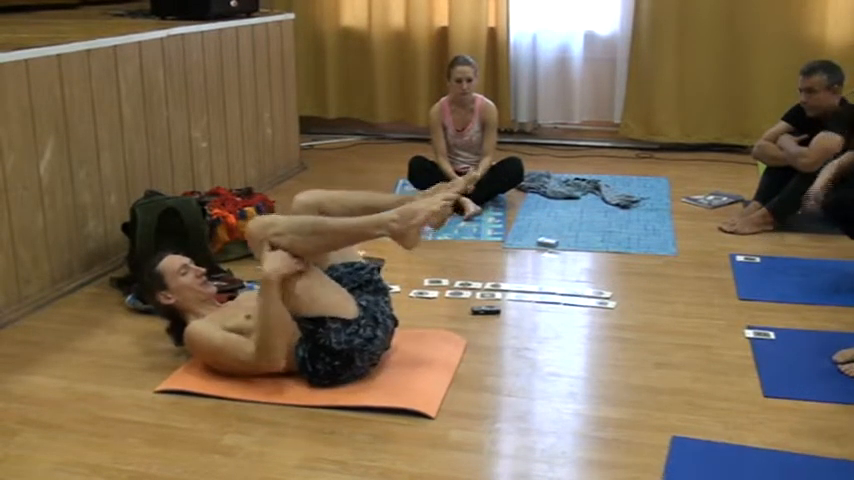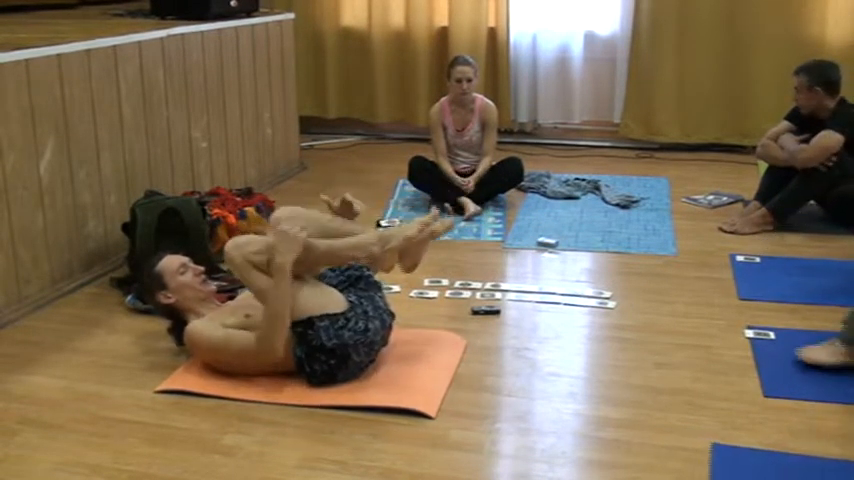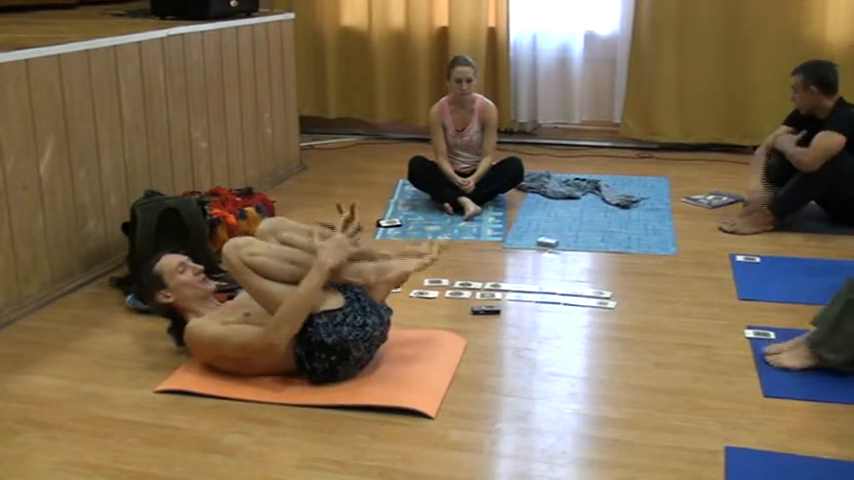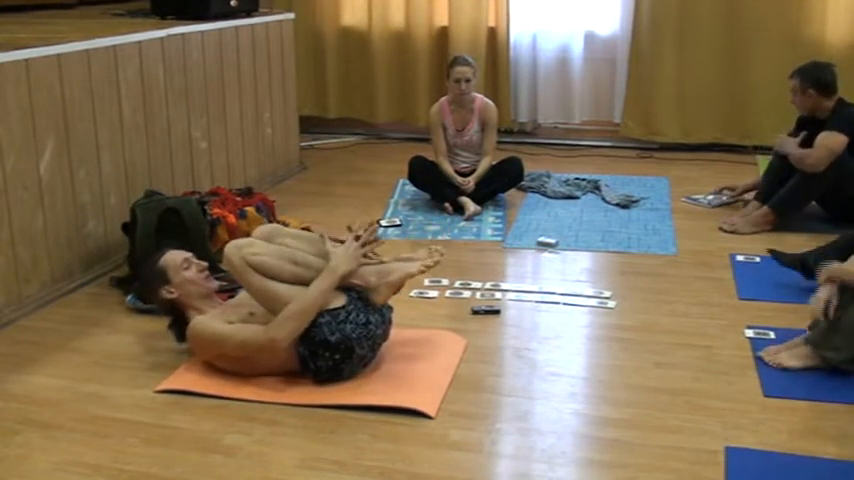
dt=0.3s
person 1, frame 1
left shoulder: (238, 303)
right shoulder: (199, 334)
right elbow: (269, 361)
right wrist: (269, 282)
left hip: (368, 311)
right hip: (343, 346)
left knee: (307, 203)
right knee: (262, 229)
left ankle: (417, 208)
right ankle: (399, 221)
person 1, frame 2
left shoulder: (236, 305)
right shoulder: (198, 334)
left elbow: (303, 290)
right elbow: (271, 349)
left wrist: (334, 228)
right wrist: (282, 263)
right hip: (339, 339)
left knee: (284, 219)
right knee: (239, 249)
left ankle: (394, 241)
right ankle: (376, 246)
person 1, frame 3
left shoulder: (235, 305)
right shoulder: (198, 333)
left elbow: (302, 292)
right elbow: (271, 340)
left wrist: (337, 242)
right wrist: (324, 264)
left hip: (362, 316)
right hip: (336, 340)
left knee: (271, 229)
right knee: (237, 250)
left ankle: (385, 262)
right ankle: (371, 274)
person 1, frame 4
left shoulder: (238, 303)
right shoulder: (201, 331)
right elbow: (274, 339)
left wrist: (348, 252)
right wrist: (335, 271)
left hip: (361, 315)
right hip: (340, 337)
left knee: (267, 235)
right knee: (238, 251)
left ankle: (381, 269)
right ankle: (372, 277)
person 2, frame 1
right shoulder: (802, 111)
left elbow: (807, 161)
right elbow: (759, 149)
left wrist: (786, 143)
right wrist: (792, 156)
left knee: (822, 159)
right knee: (790, 153)
left ankle: (766, 217)
right ankle: (757, 208)
person 2, frame 2
right shoulder: (804, 112)
left elbow: (805, 157)
right elbow: (763, 148)
left wrist: (787, 142)
right wrist: (794, 157)
right hip: (833, 196)
left knee: (827, 157)
left ankle: (767, 217)
right ankle: (757, 208)
person 2, frame 3
right shoulder: (803, 114)
left elbow: (808, 161)
right elbow: (764, 149)
left wrist: (787, 146)
right wrist: (757, 183)
right hip: (833, 198)
left knee: (824, 158)
right knee: (789, 148)
left ankle: (768, 217)
right ankle: (756, 210)
person 2, frame 4
right shoulder: (807, 118)
left elbow: (813, 162)
left wrist: (790, 148)
right wrist: (747, 186)
right hip: (834, 199)
left knee: (824, 159)
right knee: (789, 147)
left ankle: (767, 217)
right ankle: (756, 208)
person 3, frame 1
left shoulder: (488, 108)
right shoulder: (437, 111)
left elbow: (488, 155)
right elbow: (441, 156)
left wrist: (474, 178)
right wrist: (455, 179)
left hip: (479, 174)
right hip: (450, 175)
left knee: (515, 166)
right knee: (416, 165)
right ankle: (464, 201)
person 3, frame 2
left shoulder: (487, 108)
right shoulder: (437, 111)
left elbow: (488, 155)
right elbow: (441, 156)
left wrist: (474, 179)
right wrist: (455, 179)
left hip: (479, 174)
right hip: (451, 176)
left knee: (515, 166)
right knee: (416, 165)
left ankle: (455, 201)
right ankle: (465, 201)
person 3, frame 3
left shoulder: (487, 108)
right shoulder: (437, 111)
left elbow: (488, 155)
right elbow: (441, 156)
left wrist: (474, 179)
right wrist: (456, 179)
left hip: (478, 174)
right hip: (451, 175)
left knee: (515, 166)
right knee: (416, 165)
left ankle: (453, 200)
right ankle: (464, 201)
person 3, frame 4
left shoulder: (487, 108)
right shoulder: (437, 111)
left elbow: (488, 155)
right elbow: (441, 156)
left wrist: (474, 178)
right wrist: (456, 179)
left hip: (478, 173)
right hip: (451, 175)
left knee: (515, 166)
right knee: (416, 165)
left ankle: (453, 200)
right ankle: (464, 200)
